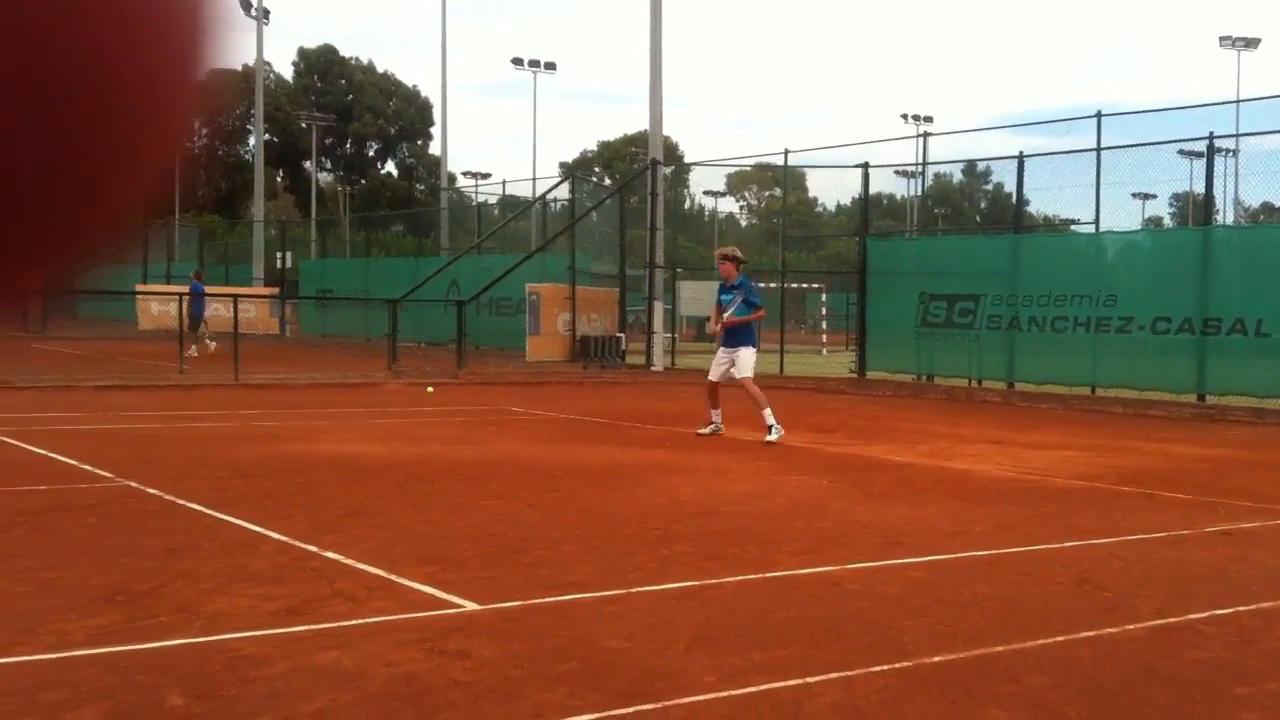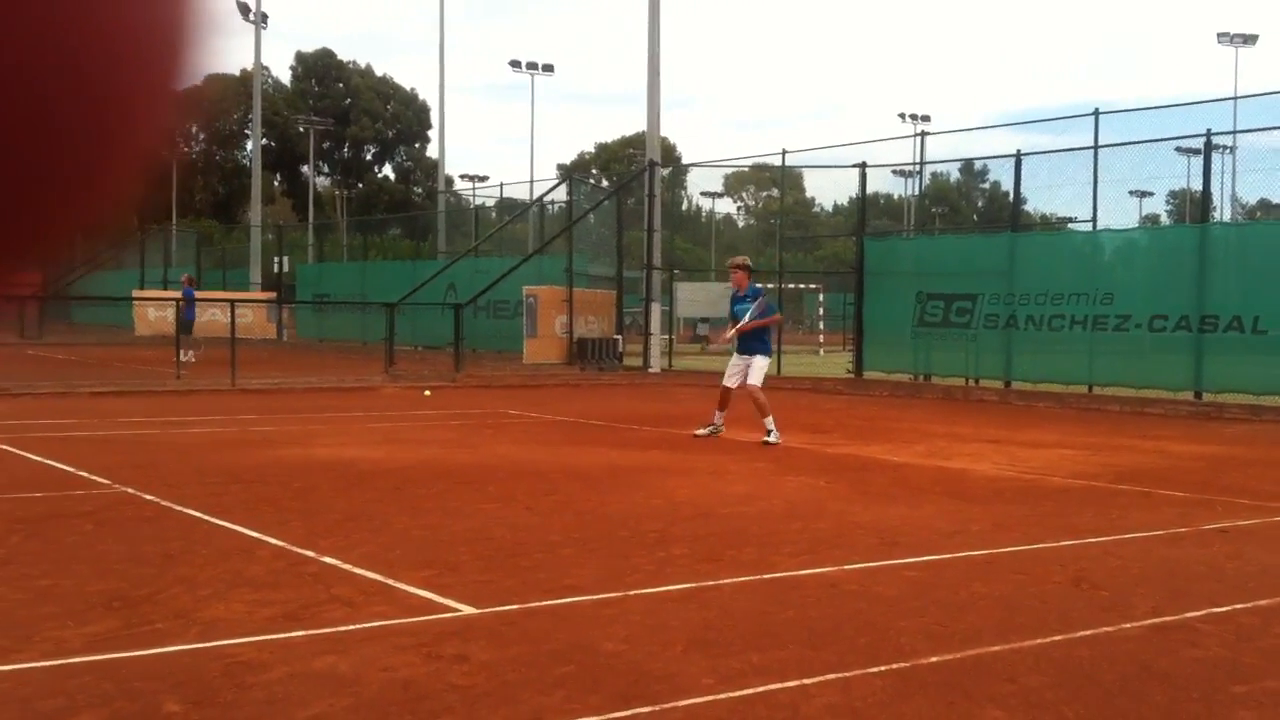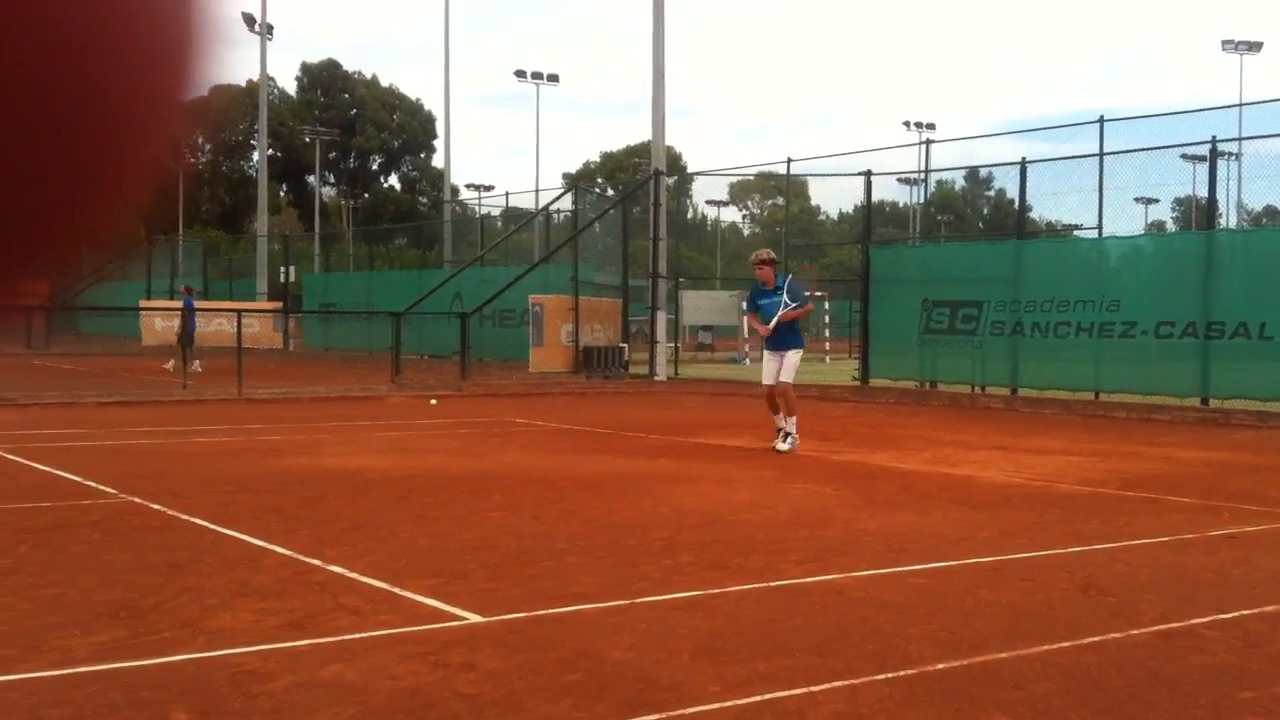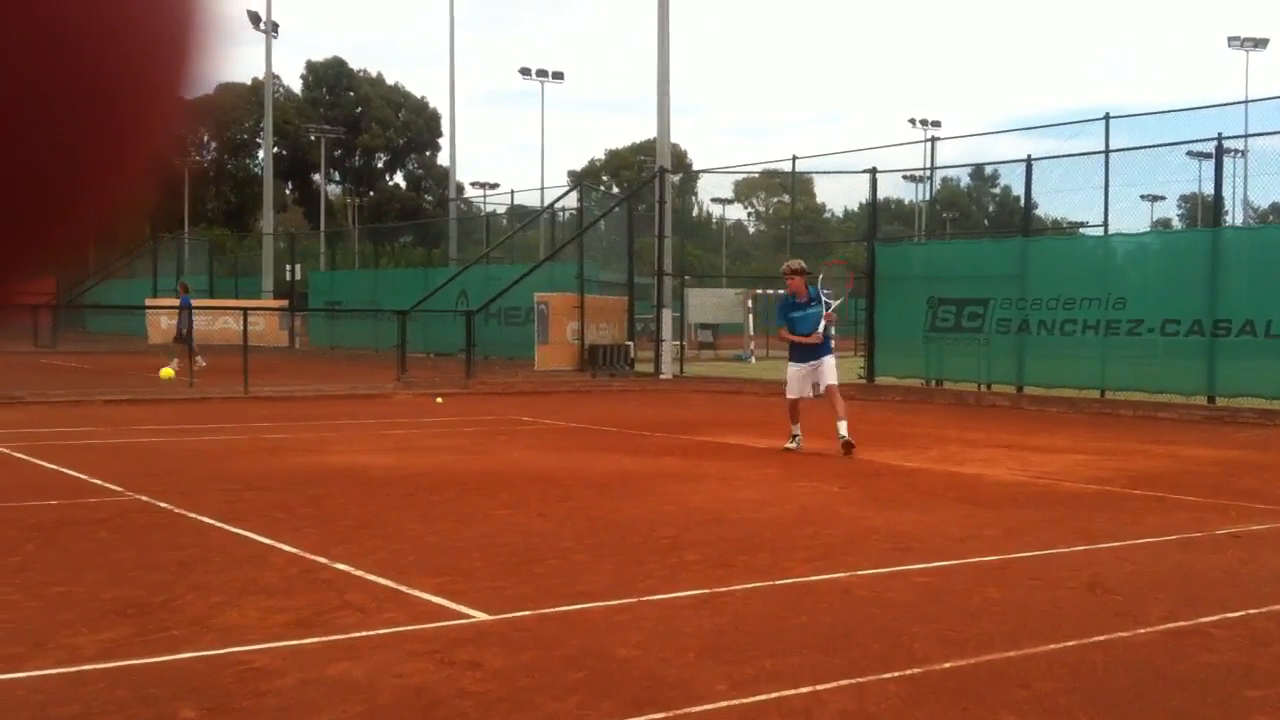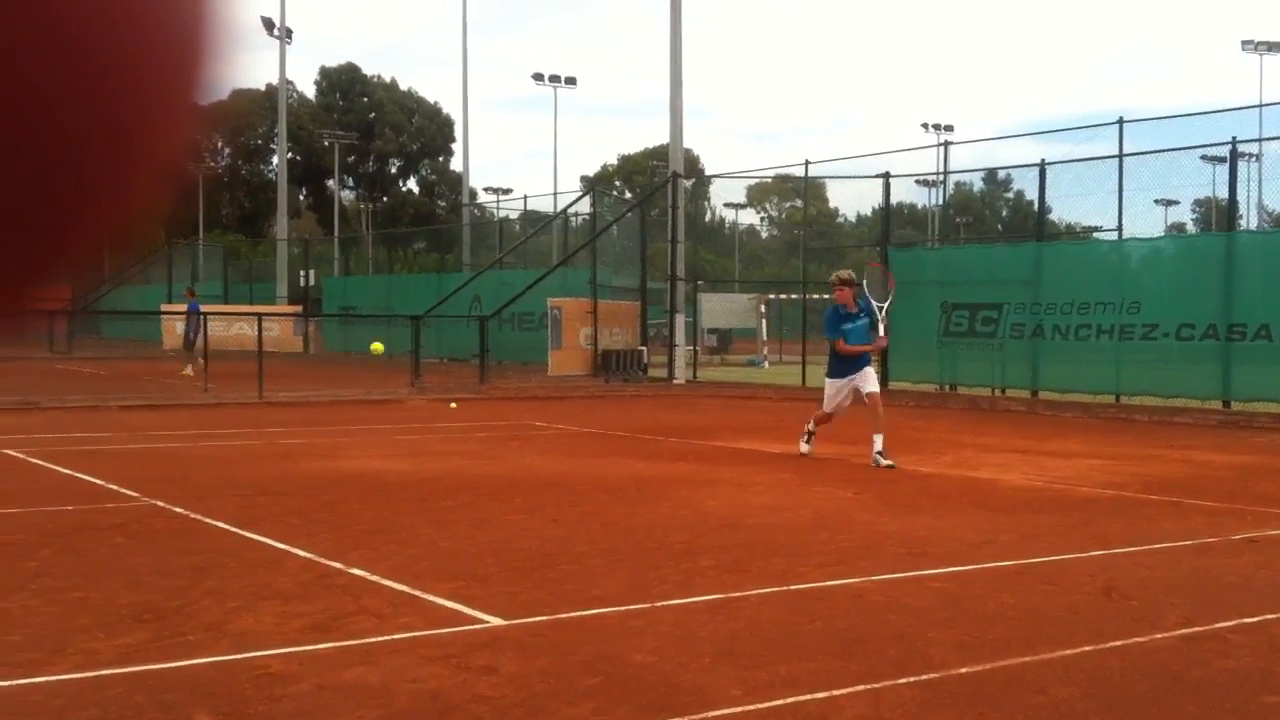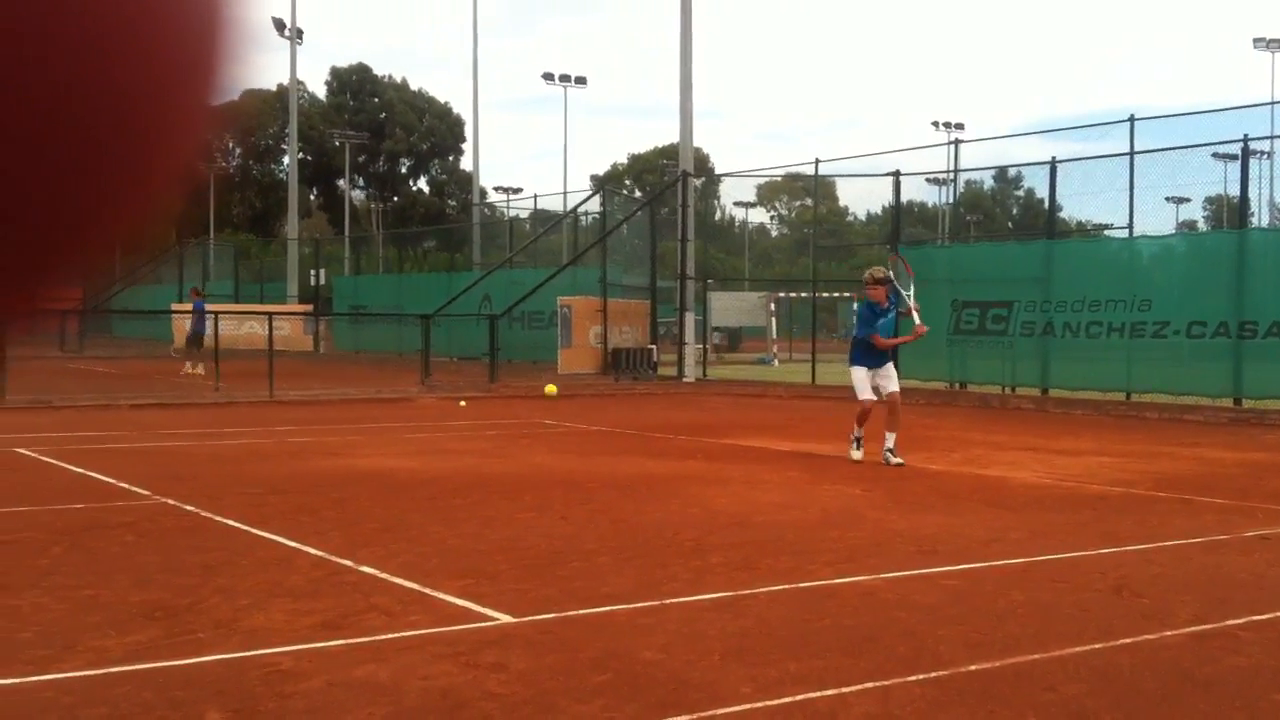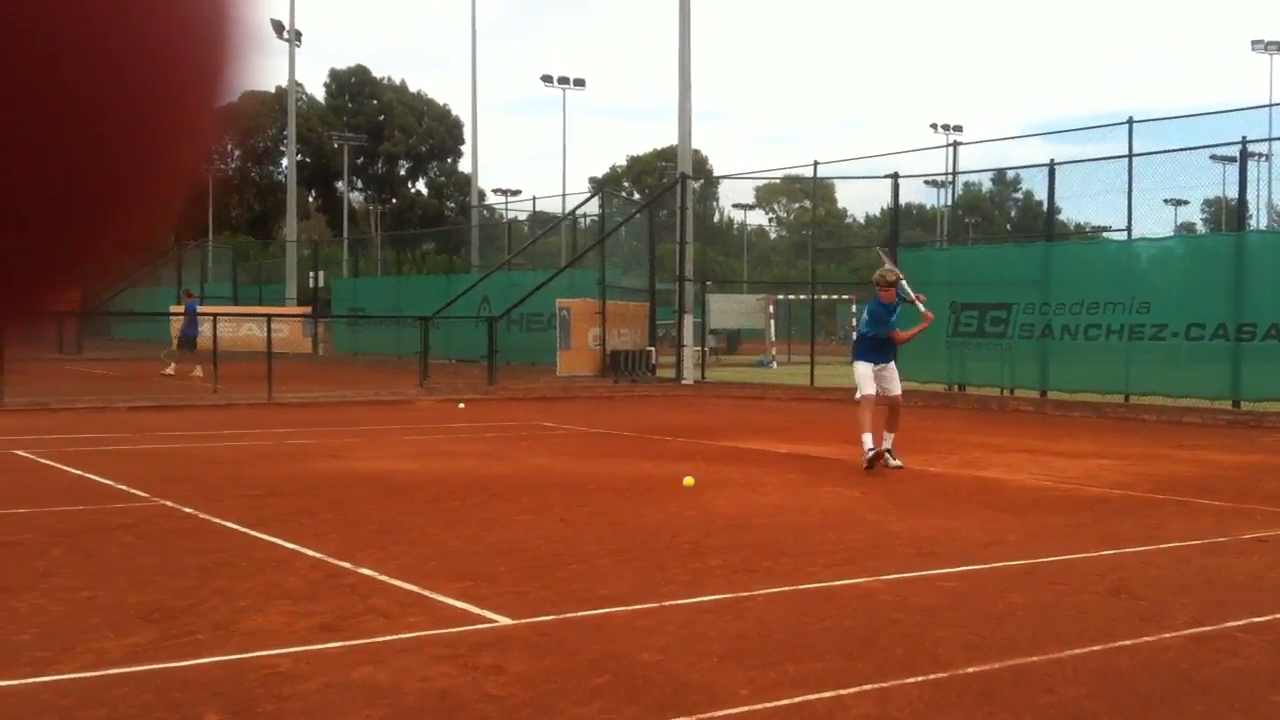
dt=0.2s
person 1, frame 1
left shoulder: (746, 287)
right shoulder: (722, 287)
left elbow: (761, 313)
left wrist: (737, 321)
right wrist: (714, 325)
left hip: (745, 345)
right hip: (726, 345)
left knee: (746, 382)
right knee: (711, 384)
left ankle: (773, 426)
right ankle: (716, 423)
person 1, frame 2
left shoulder: (758, 294)
right shoulder: (734, 297)
left elbow: (778, 317)
left wrist: (753, 324)
right wrist: (728, 333)
left hip: (759, 353)
right hip: (741, 352)
left knee: (752, 389)
right knee: (725, 389)
left ankle: (772, 430)
right ankle: (717, 424)
person 1, frame 3
right shoulder: (756, 291)
left elbow: (810, 307)
right elbow: (751, 317)
left wrist: (792, 314)
right wrist: (760, 328)
left hip: (791, 346)
right hip: (771, 348)
left knee: (784, 388)
right knee: (768, 391)
left ankle: (792, 434)
right ankle: (781, 429)
person 1, frame 4
left shoulder: (819, 296)
right shoulder: (785, 303)
left elbow: (832, 318)
right elbow: (783, 334)
left wrist: (829, 319)
right wrist: (806, 340)
left hip: (823, 355)
right hip: (798, 359)
left knee: (832, 390)
right knee: (793, 401)
left ankle: (843, 436)
right ankle: (796, 435)
person 1, frame 5
left shoulder: (866, 306)
right shoulder: (832, 315)
left elbow: (875, 330)
right elbow: (841, 348)
left wrist: (879, 333)
right wrist: (871, 348)
left hip: (863, 367)
right hip: (838, 372)
left knee: (875, 399)
right knee: (828, 414)
left ankle: (878, 452)
right ankle: (810, 430)
person 1, frame 6
left shoulder: (892, 299)
right shoulder: (865, 311)
right elbow: (880, 343)
left wrist: (910, 312)
right wrist: (910, 337)
left hip: (883, 362)
right hip: (861, 363)
left knee: (894, 400)
right knee: (867, 405)
left ankle: (888, 449)
right ankle: (857, 437)
person 1, frame 7
left shoulder: (895, 297)
right shoulder: (876, 310)
right elbow: (899, 338)
left wrist: (914, 300)
right wrist: (923, 324)
left hip: (885, 359)
right hip: (864, 359)
left knee: (895, 402)
right knee: (869, 399)
left ankle: (887, 449)
right ankle: (869, 449)
